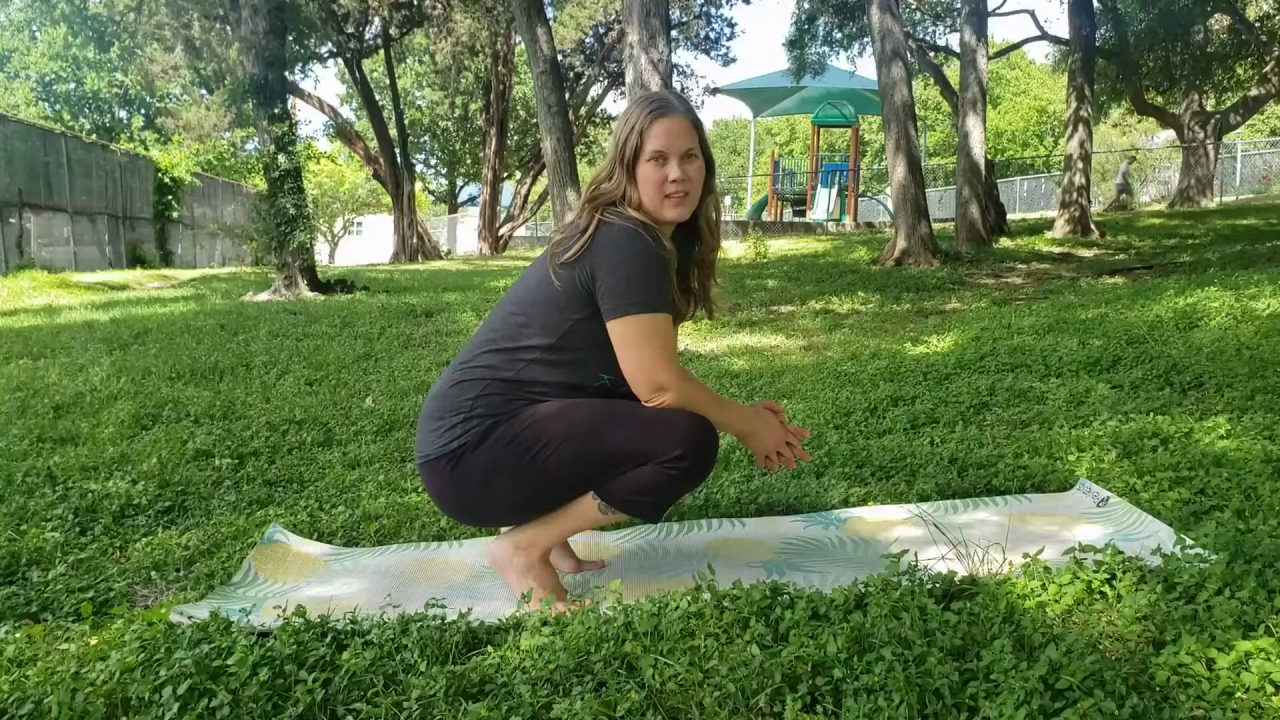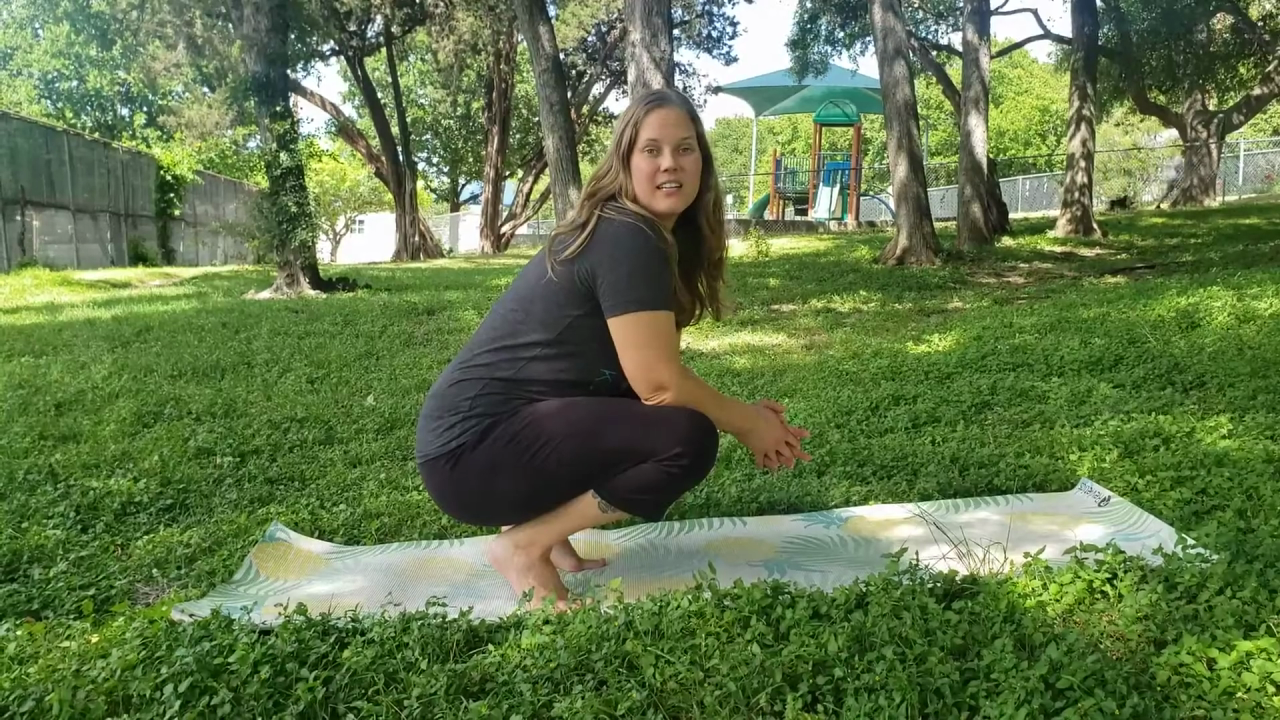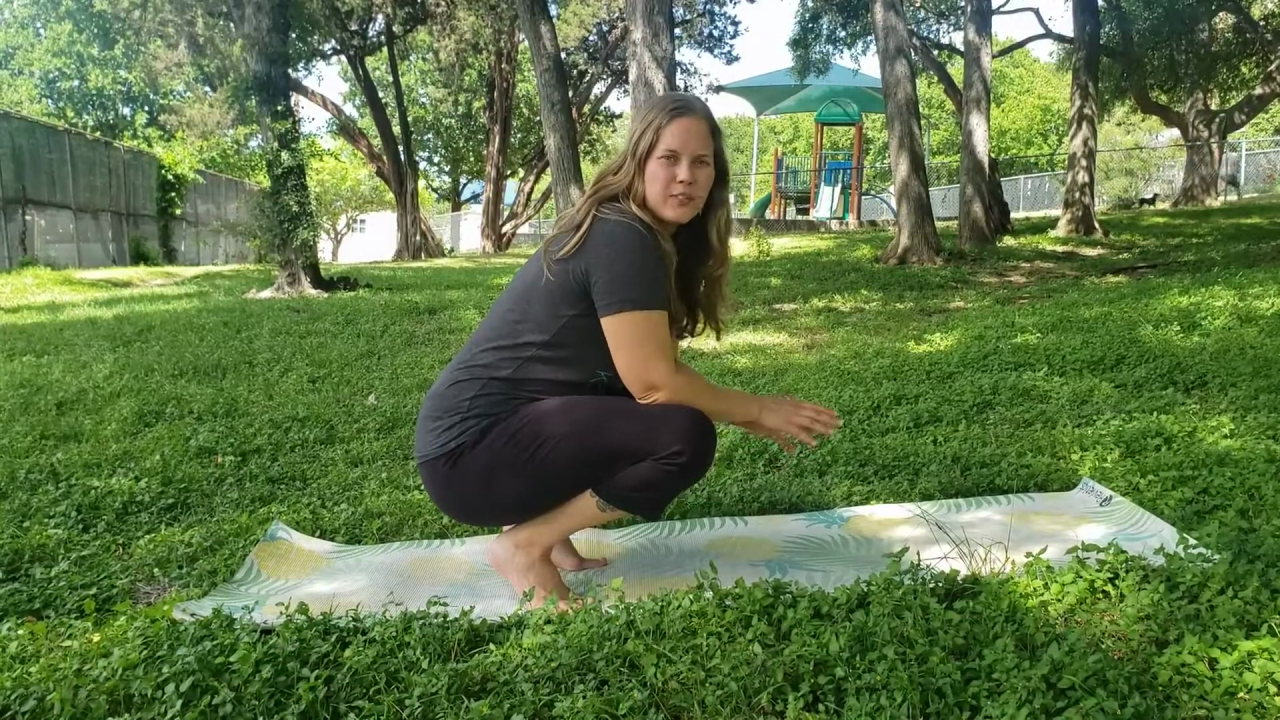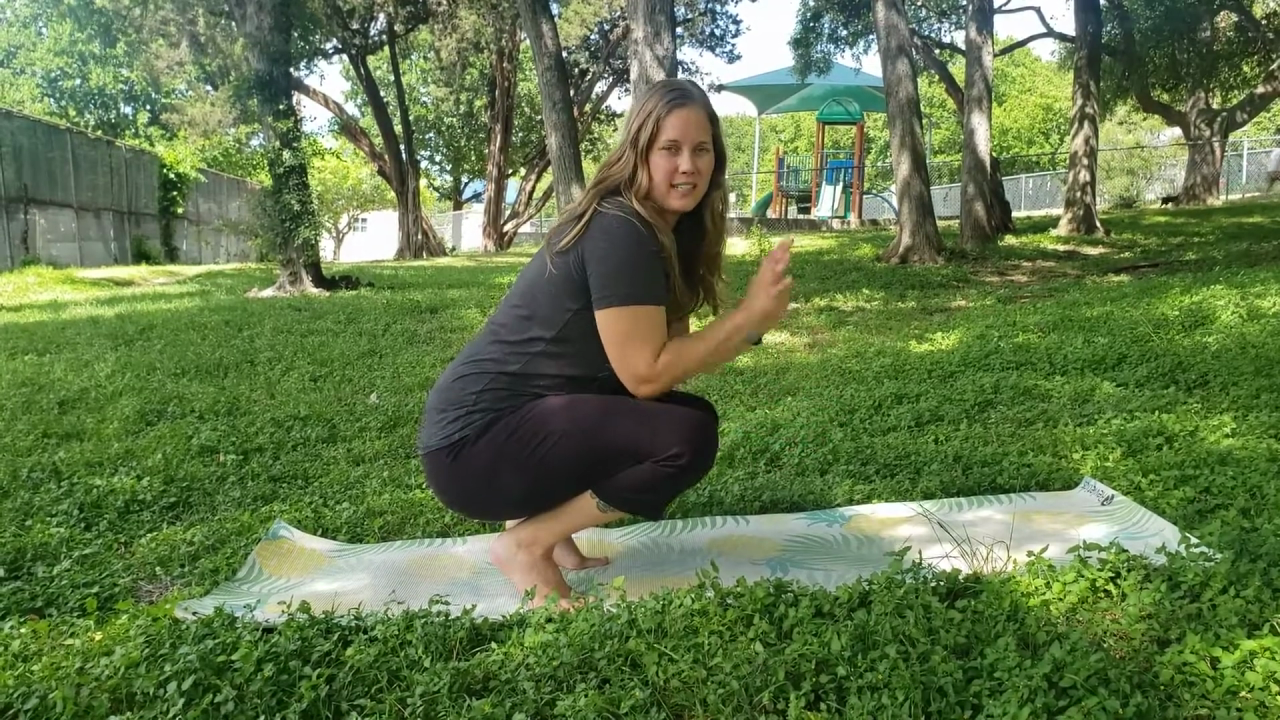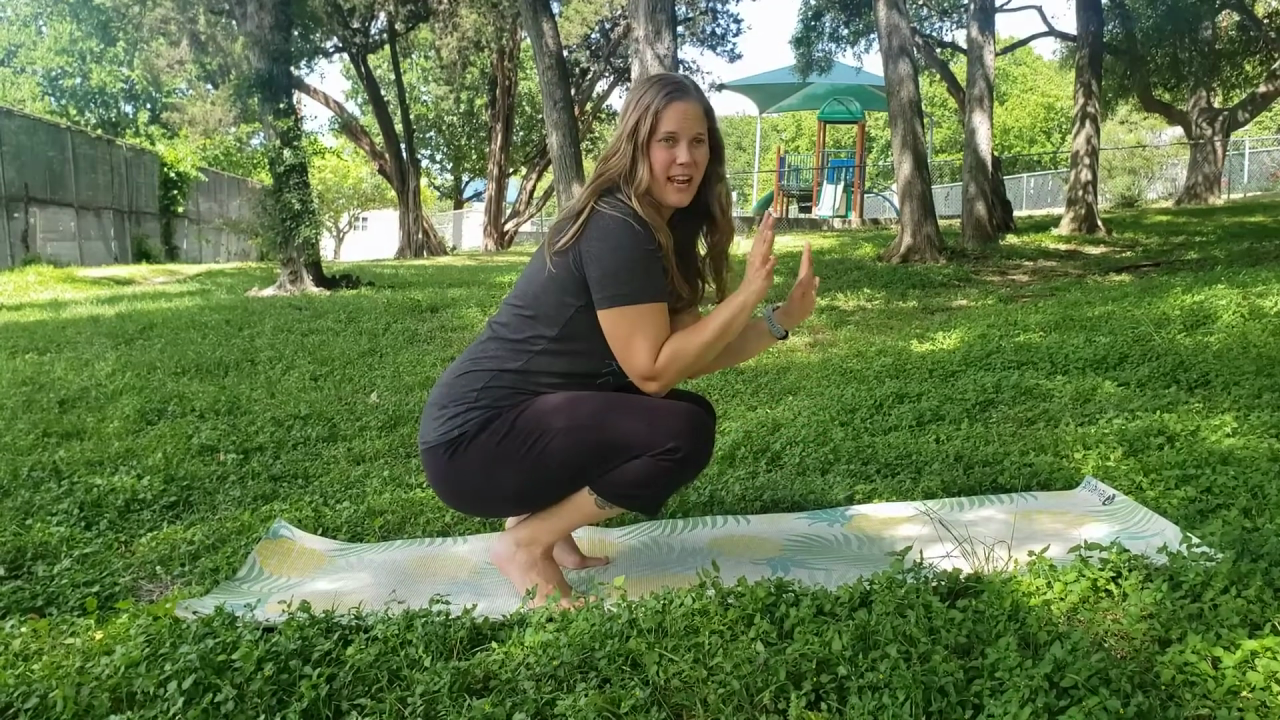
dt=1s
person 1, frame 1
left shoulder: (657, 240)
right shoulder: (624, 243)
left elbow: (655, 380)
right elbow: (660, 387)
left wrist: (744, 415)
right wrist: (748, 425)
left hip: (518, 428)
right hip: (473, 450)
left knee: (689, 418)
right knee: (687, 443)
left ankle: (539, 525)
right ankle: (523, 546)
person 1, frame 2
left shoulder: (660, 236)
right shoulder: (626, 238)
left elbow: (659, 376)
right elbow: (660, 385)
left wrist: (741, 414)
right wrist: (747, 423)
left hip: (515, 427)
right hip: (472, 449)
left knee: (681, 416)
right knee: (687, 440)
left ankle: (538, 523)
right ankle: (524, 546)
person 1, frame 3
left shoulder: (660, 237)
right shoulder: (620, 238)
left elbow: (661, 367)
right elbow: (654, 382)
left wrist: (746, 410)
right wrist: (757, 410)
left hip: (521, 423)
right hip: (471, 448)
left knee: (678, 411)
right knee: (686, 437)
left ankle: (540, 522)
right ankle: (525, 545)
person 1, frame 4
left shoulder: (670, 231)
right shoulder: (619, 231)
left elbow: (673, 357)
right elbow: (647, 375)
left wrist: (754, 320)
right wrist: (748, 317)
left hip: (532, 418)
right hip: (475, 442)
left knee: (691, 415)
right knee: (687, 439)
left ankle: (540, 516)
right ankle: (526, 544)
person 1, frame 5
left shoulder: (670, 227)
right shoulder: (617, 229)
left elbow: (688, 352)
right elbow: (653, 370)
left wrist: (781, 319)
right wrist: (748, 292)
left hip: (533, 415)
right hip: (475, 438)
left knee: (689, 413)
right knee: (684, 433)
left ankle: (537, 514)
right ankle: (526, 544)
